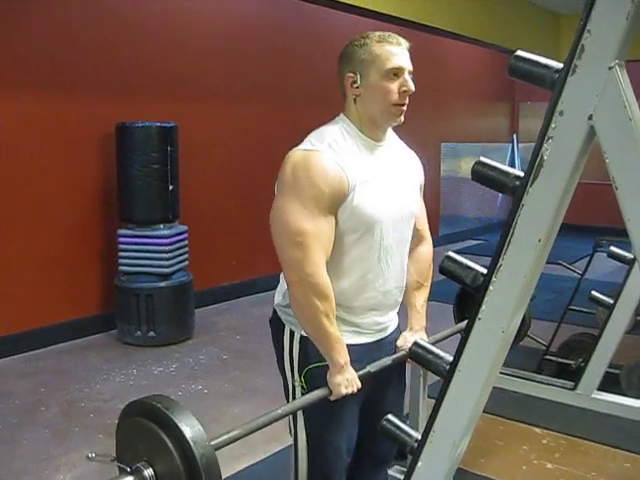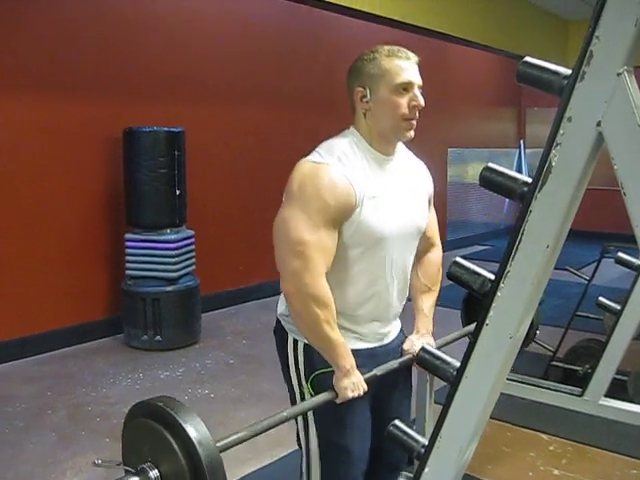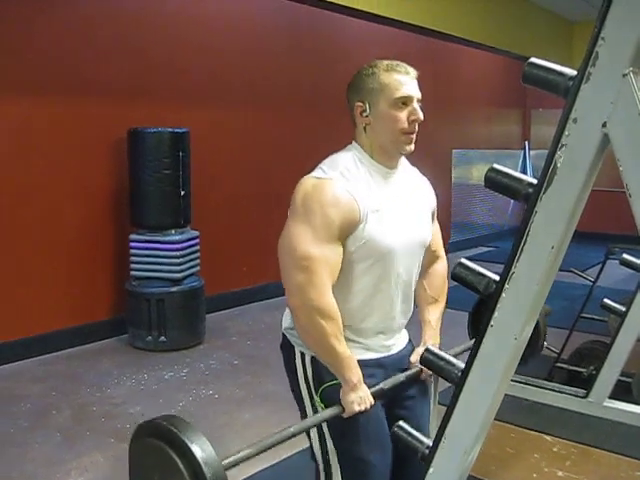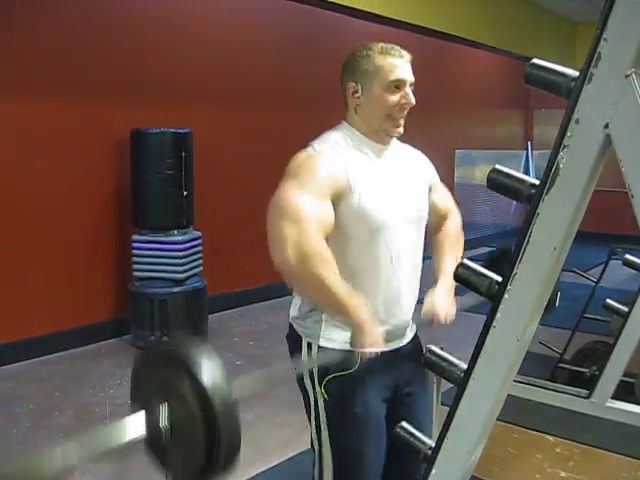
dt=0.2s
person 1, frame 1
left shoulder: (406, 158)
right shoulder: (317, 162)
left elbow: (419, 243)
right elbow: (303, 274)
left wrist: (416, 323)
right wrist: (337, 360)
left hip: (385, 336)
right hip: (319, 340)
person 1, frame 2
left shoulder: (416, 171)
right shoulder: (326, 176)
left elbow: (429, 249)
right elbow: (301, 283)
left wrist: (423, 327)
right wrist: (342, 364)
left hip: (388, 341)
right hip: (321, 346)
person 1, frame 3
left shoulder: (419, 185)
right shoulder: (329, 191)
left elbow: (434, 261)
right elbow: (307, 300)
left wrist: (430, 338)
right wrist: (349, 381)
left hip: (396, 353)
right hip: (328, 360)
person 1, frame 4
left shoulder: (413, 160)
right shoulder: (323, 163)
left elbow: (447, 219)
right elbow: (292, 252)
left wrist: (444, 283)
right wrist: (359, 319)
left hip: (403, 342)
right hip: (338, 351)
